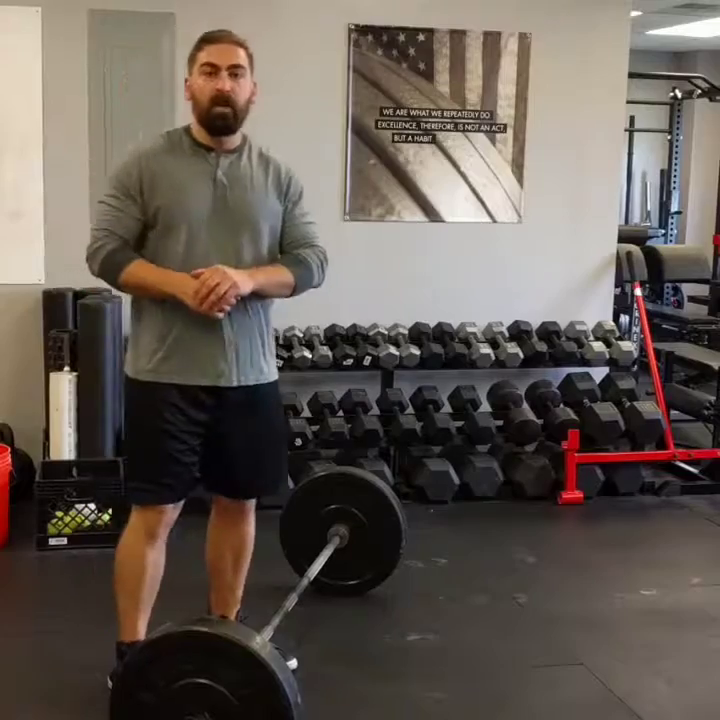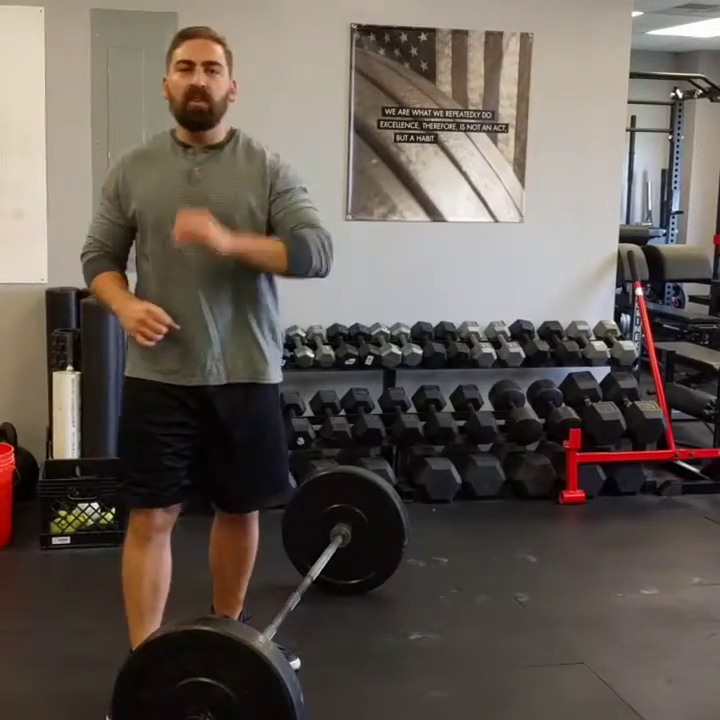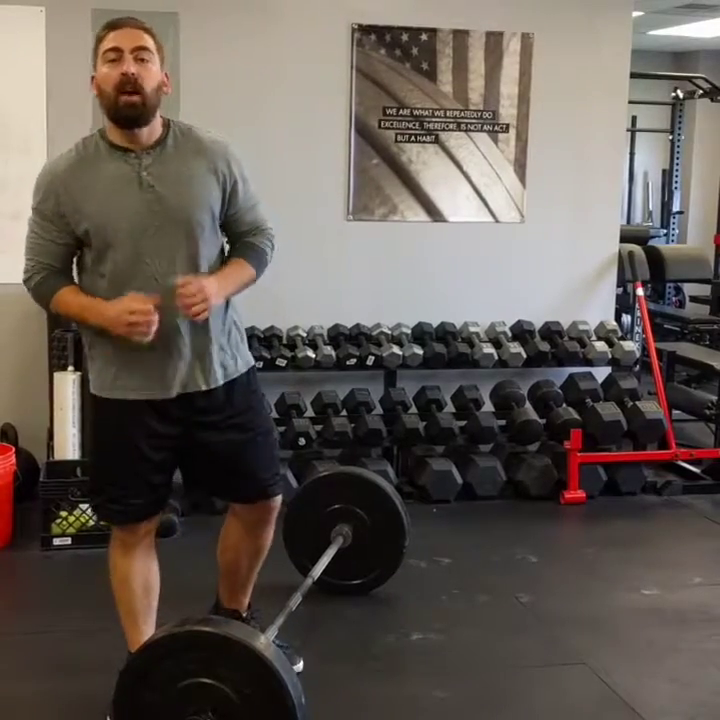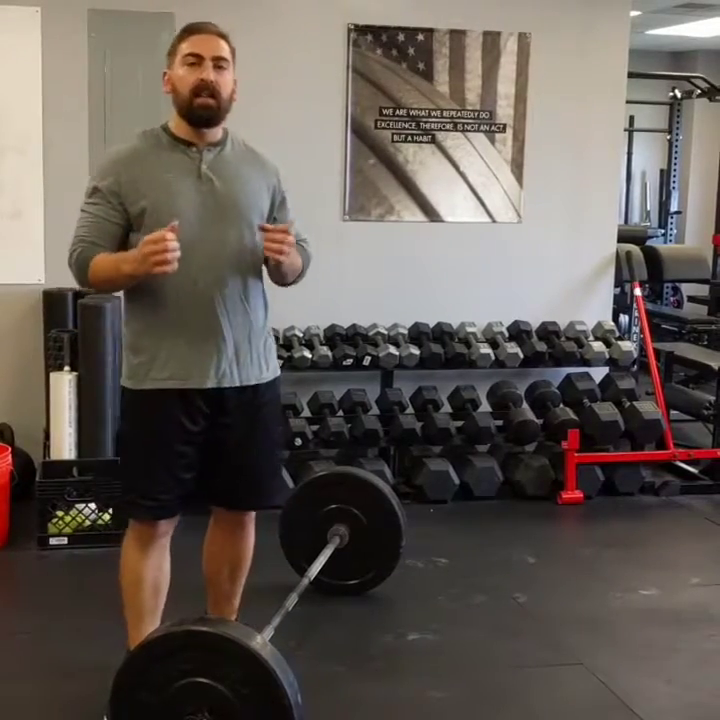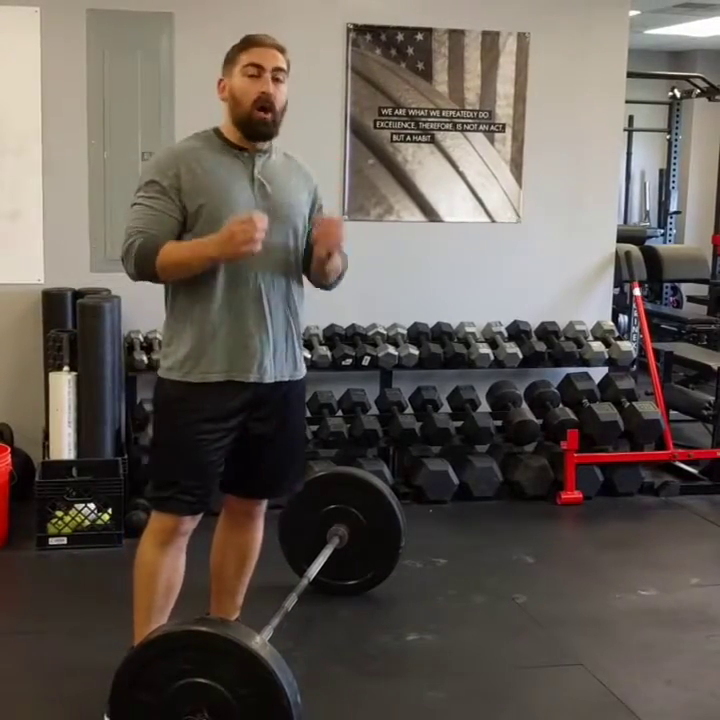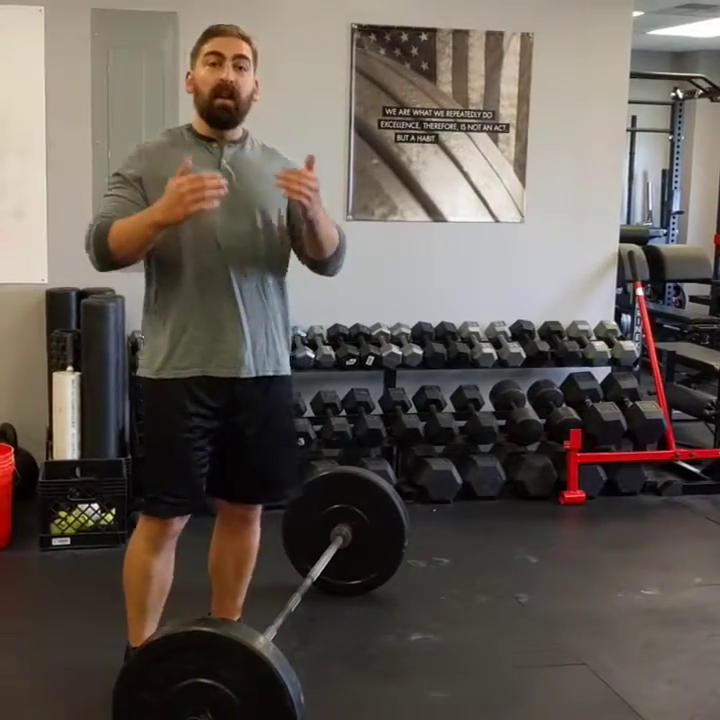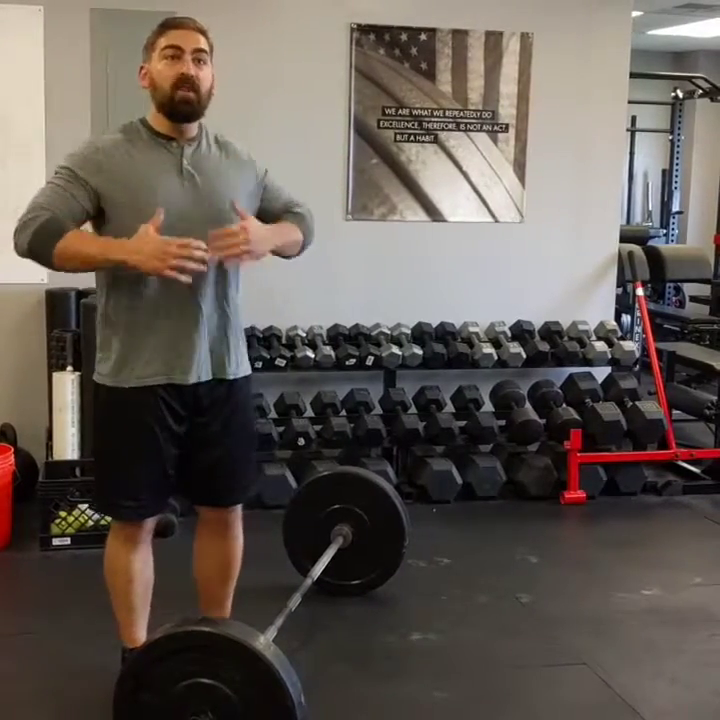
dt=0.7s
person 1, frame 1
left shoulder: (277, 176)
right shoulder: (145, 164)
left elbow: (311, 262)
right elbow: (105, 252)
left wrist: (247, 278)
right wrist: (181, 284)
left hip: (249, 374)
right hip: (165, 373)
left knee: (237, 503)
right knee: (154, 512)
left ankle: (225, 630)
right ankle: (132, 649)
person 1, frame 2
left shoulder: (267, 170)
right shoulder: (132, 170)
left elbow: (316, 253)
right elbow: (98, 256)
left wrist: (230, 240)
right wrist: (125, 305)
left hip: (247, 375)
right hip: (158, 376)
left knee: (239, 510)
right knee: (150, 519)
left ankle: (228, 629)
person 1, frame 3
left shoulder: (212, 157)
right shoulder: (63, 178)
left elbow: (257, 237)
right elbow: (43, 279)
left wrist: (224, 281)
right wrist: (105, 313)
left hip: (221, 373)
right hip: (126, 389)
left knee: (260, 501)
right knee: (134, 530)
left ankle: (231, 616)
person 1, frame 4
left shoulder: (260, 169)
right shoulder: (125, 166)
left elbow: (294, 266)
right elbow: (84, 264)
left wrist: (288, 257)
right wrist: (137, 262)
left hip: (249, 376)
right hip: (161, 381)
left knee: (238, 513)
right knee: (152, 524)
person 1, frame 5
left shoulder: (298, 176)
right shoulder: (178, 164)
left elbow: (323, 273)
right elbow: (139, 257)
left wrist: (330, 257)
right wrist: (218, 245)
left hip: (279, 375)
right hip: (200, 376)
left knee: (248, 506)
right knee: (174, 517)
person 1, frame 6
left shoulder: (280, 168)
right shoulder: (148, 160)
left elbow: (328, 260)
right elbow: (103, 249)
left wrist: (313, 210)
right wrist: (163, 212)
left hip: (263, 371)
right hip: (178, 372)
left knee: (243, 510)
right knee: (162, 520)
right ankle: (140, 653)
person 1, frame 7
left shoulder: (238, 162)
right shoulder: (102, 160)
left elbow: (298, 225)
right elbow: (35, 234)
left wrist: (268, 237)
right wrist: (130, 254)
left hip: (222, 371)
right hip: (137, 376)
left knee: (223, 513)
right knee: (134, 521)
right ankle: (137, 657)
